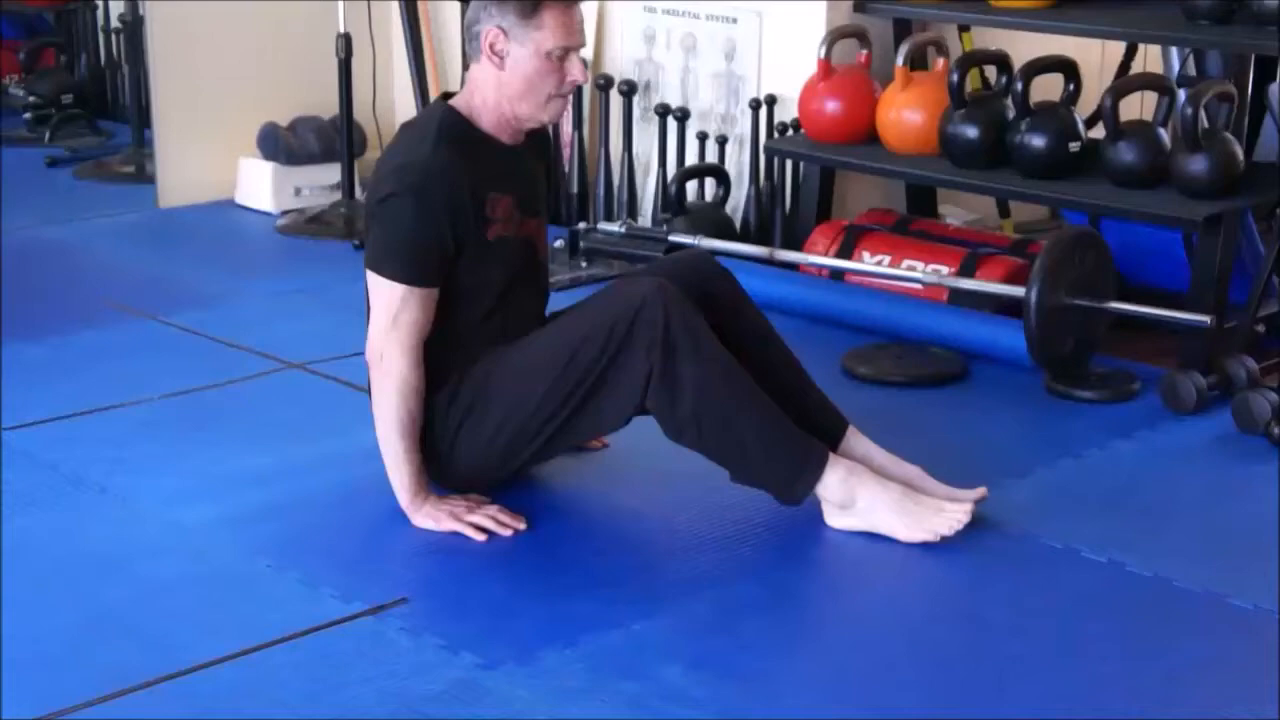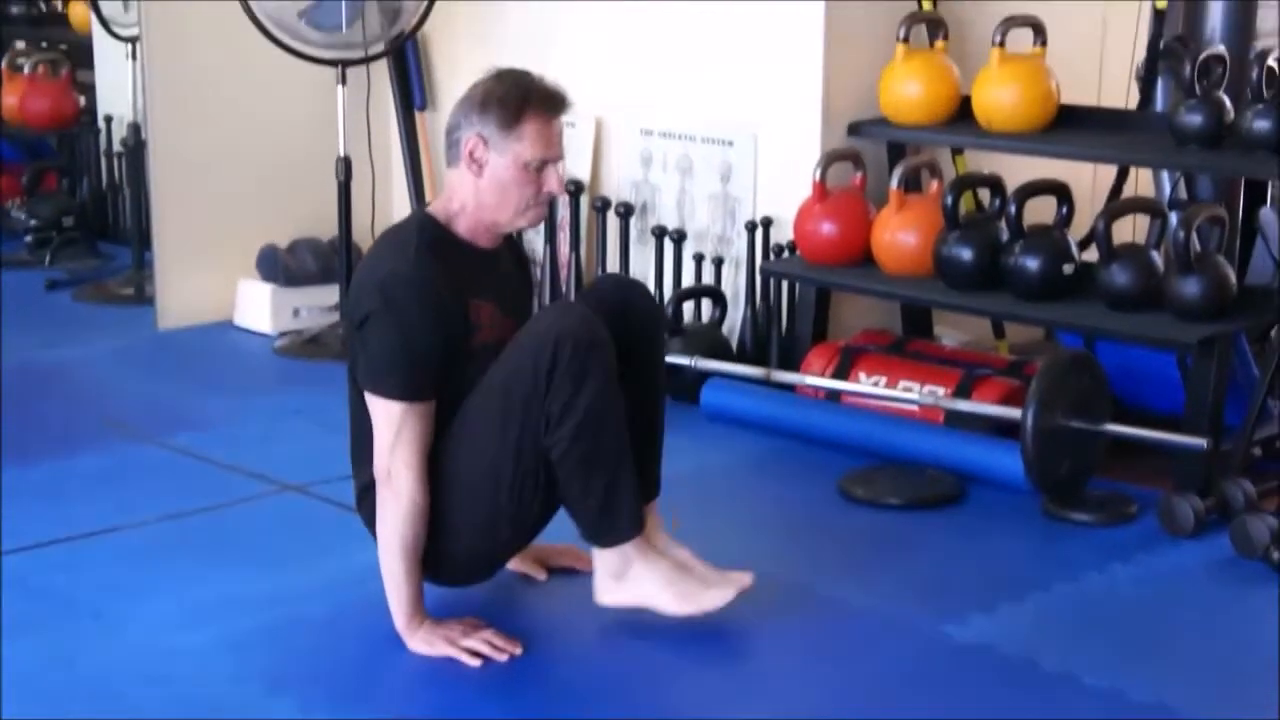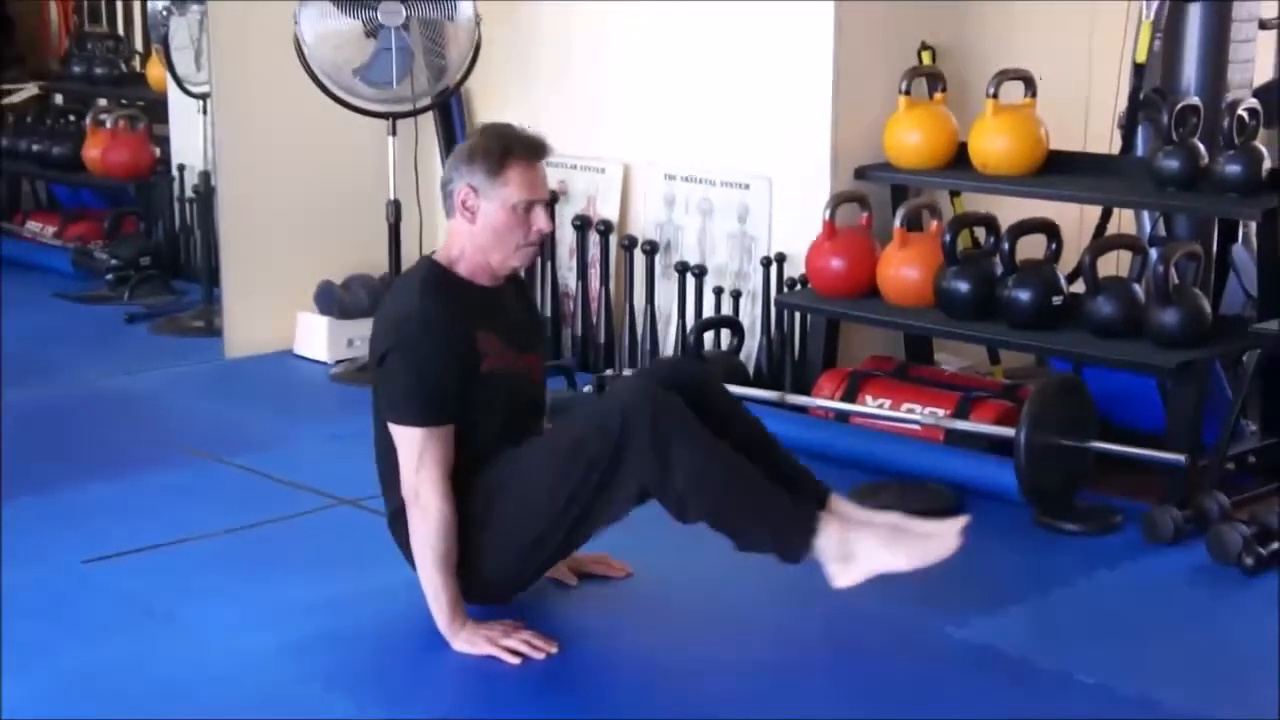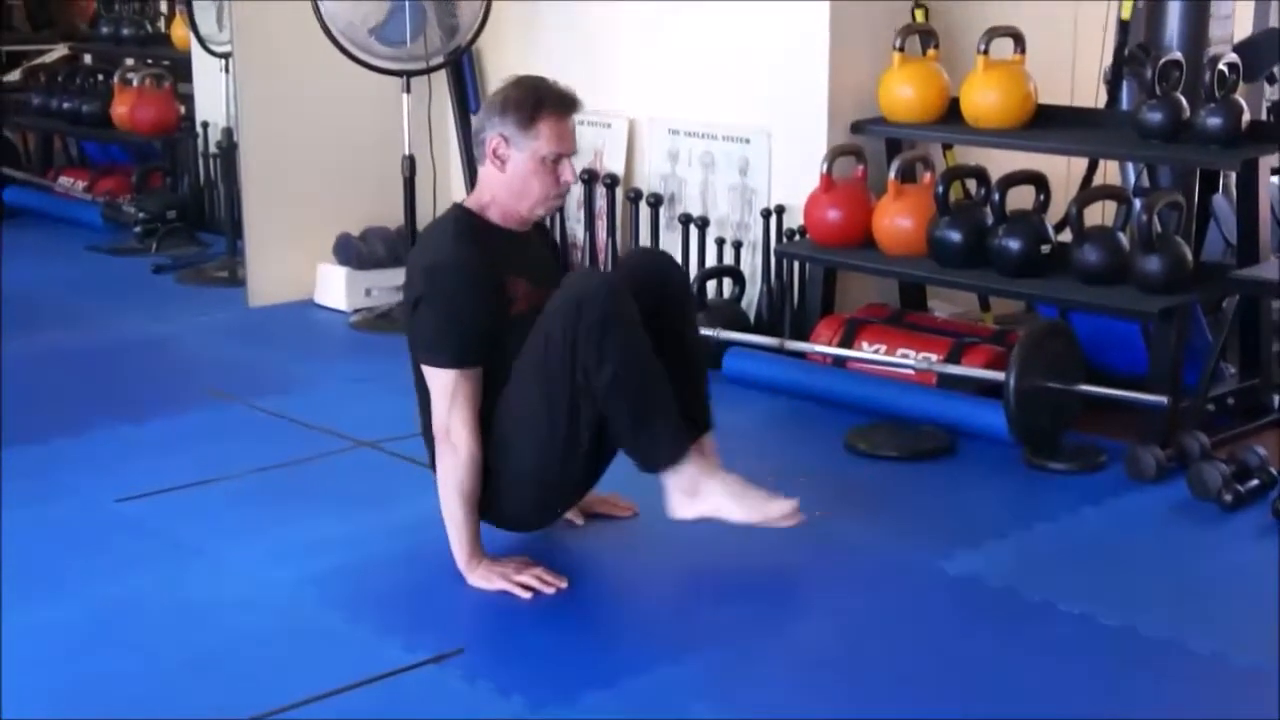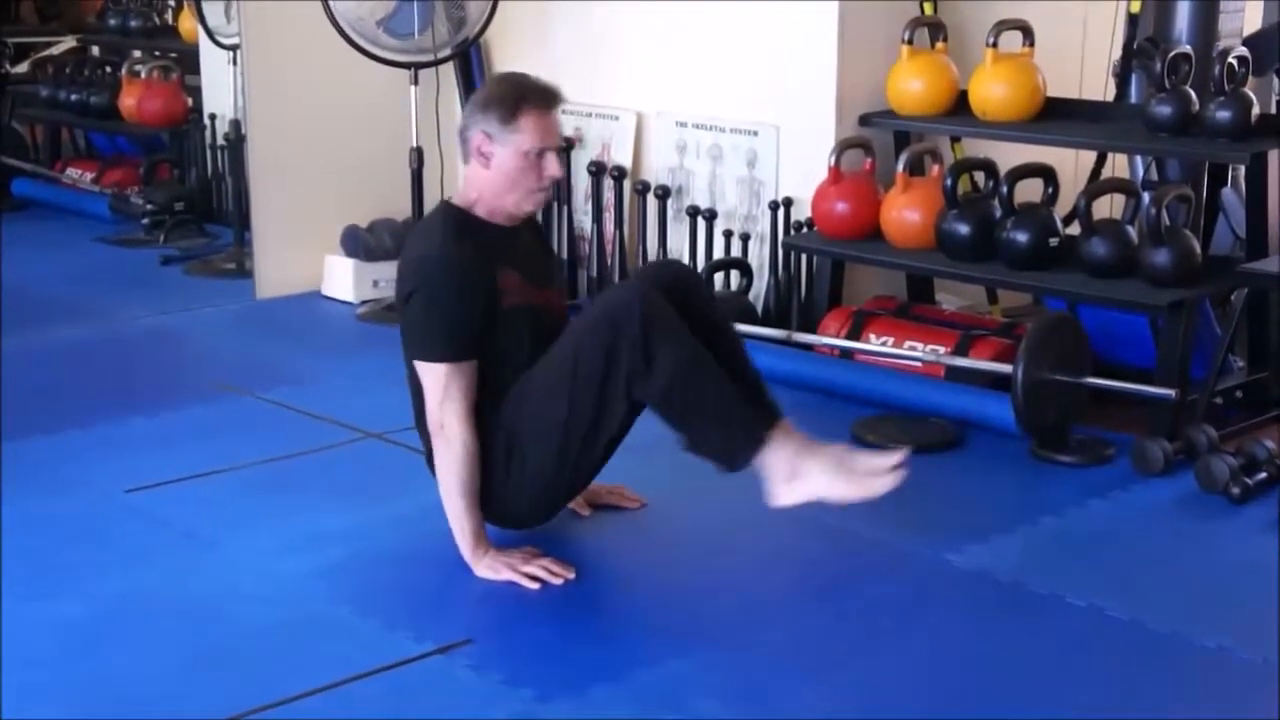
dt=1s
person 1, frame 1
left shoulder: (526, 142)
right shoulder: (426, 172)
right elbow: (391, 346)
left wrist: (554, 401)
right wrist: (416, 498)
left hip: (507, 385)
right hip: (456, 423)
left knee: (696, 279)
right knee: (648, 314)
left ankle: (846, 451)
right ankle: (836, 486)
person 1, frame 2
left shoulder: (503, 254)
right shoulder: (408, 279)
right elbow: (397, 461)
left wrist: (513, 537)
right wrist: (412, 623)
left hip: (483, 497)
right hip: (440, 526)
left knee: (625, 304)
right knee: (569, 337)
left ankle: (635, 534)
right ankle: (623, 563)
person 1, frame 3
left shoulder: (508, 293)
right shoulder: (421, 318)
right elbow: (422, 484)
left wrist: (551, 543)
right wrist: (455, 625)
left hip: (512, 515)
right hip: (475, 545)
left knee: (674, 384)
right knee: (641, 415)
left ankle: (829, 519)
right ankle: (828, 544)
person 1, frame 4
left shoulder: (533, 237)
right shoulder: (452, 263)
right elbow: (454, 424)
left wrist: (562, 486)
right wrist: (472, 560)
left hip: (544, 463)
right hip: (508, 478)
left knee: (654, 274)
right knee: (592, 297)
left ankle: (694, 465)
right ankle: (685, 479)
person 1, frame 5
left shoulder: (521, 232)
right shoulder: (443, 258)
right elbow: (446, 419)
left wrist: (569, 472)
right wrist: (478, 553)
left hip: (539, 448)
right hip: (506, 475)
left knee: (671, 284)
right knee: (632, 310)
left ankle: (777, 450)
right ankle: (779, 462)
